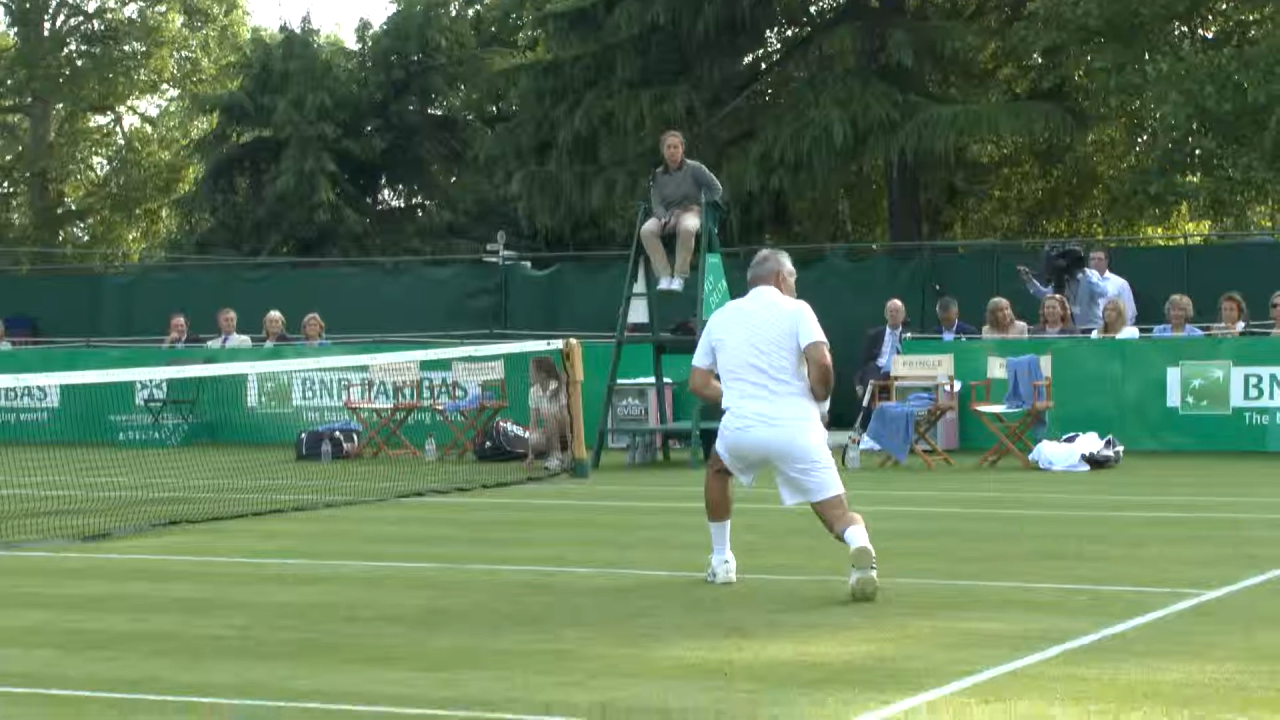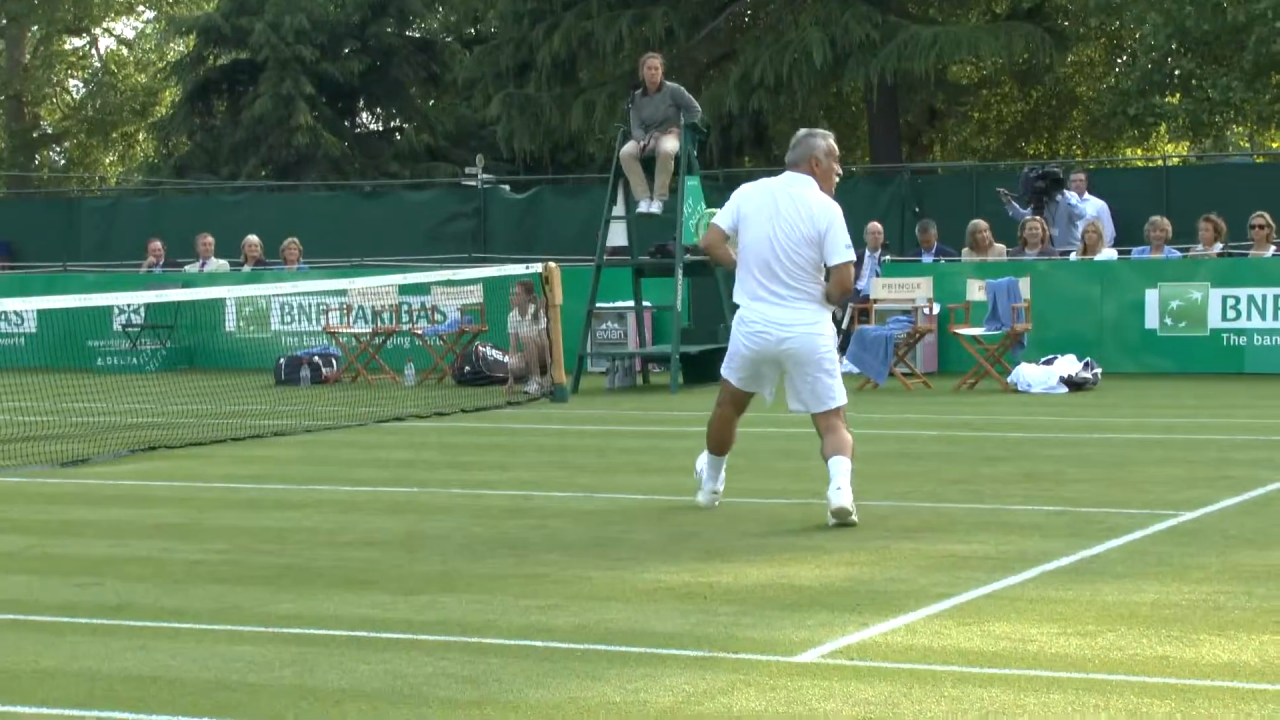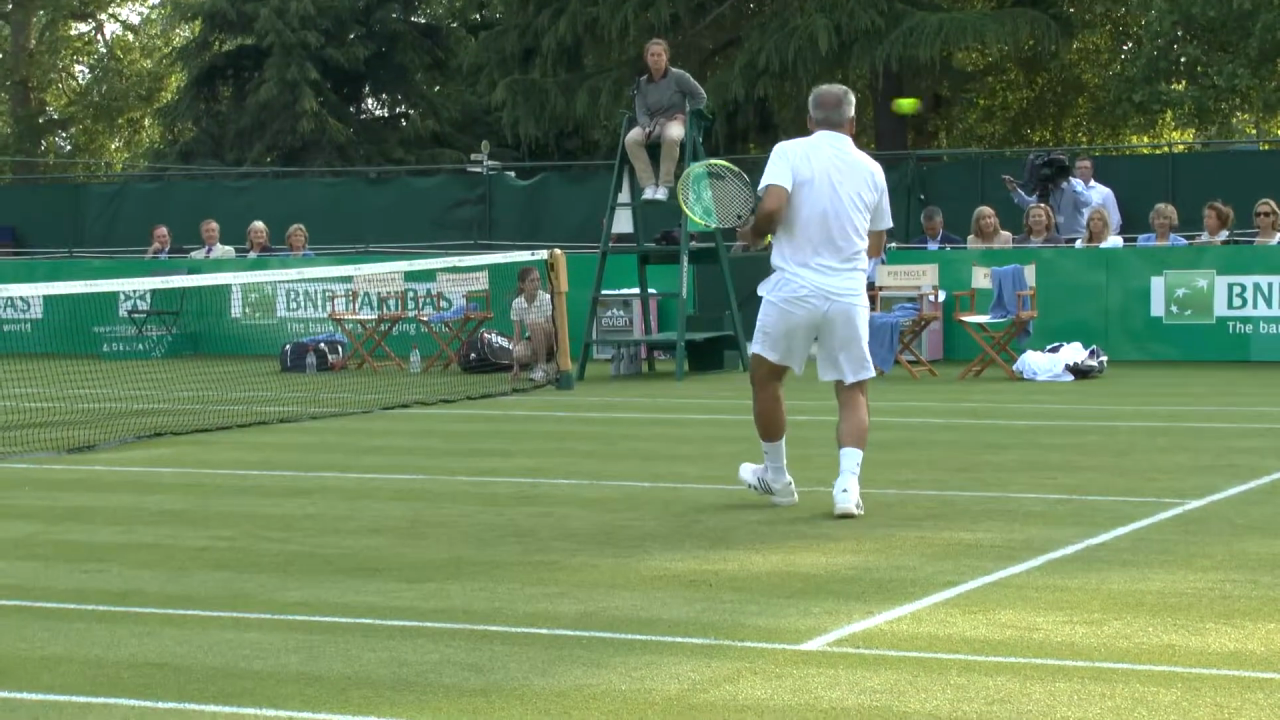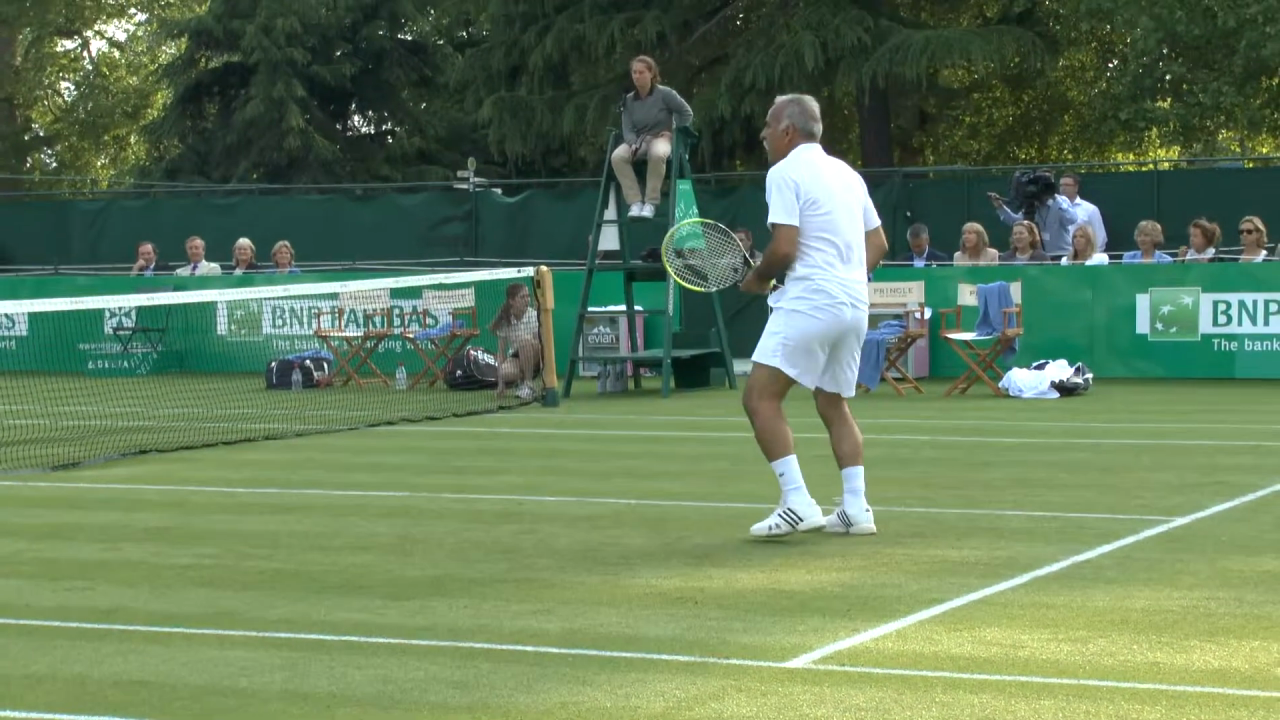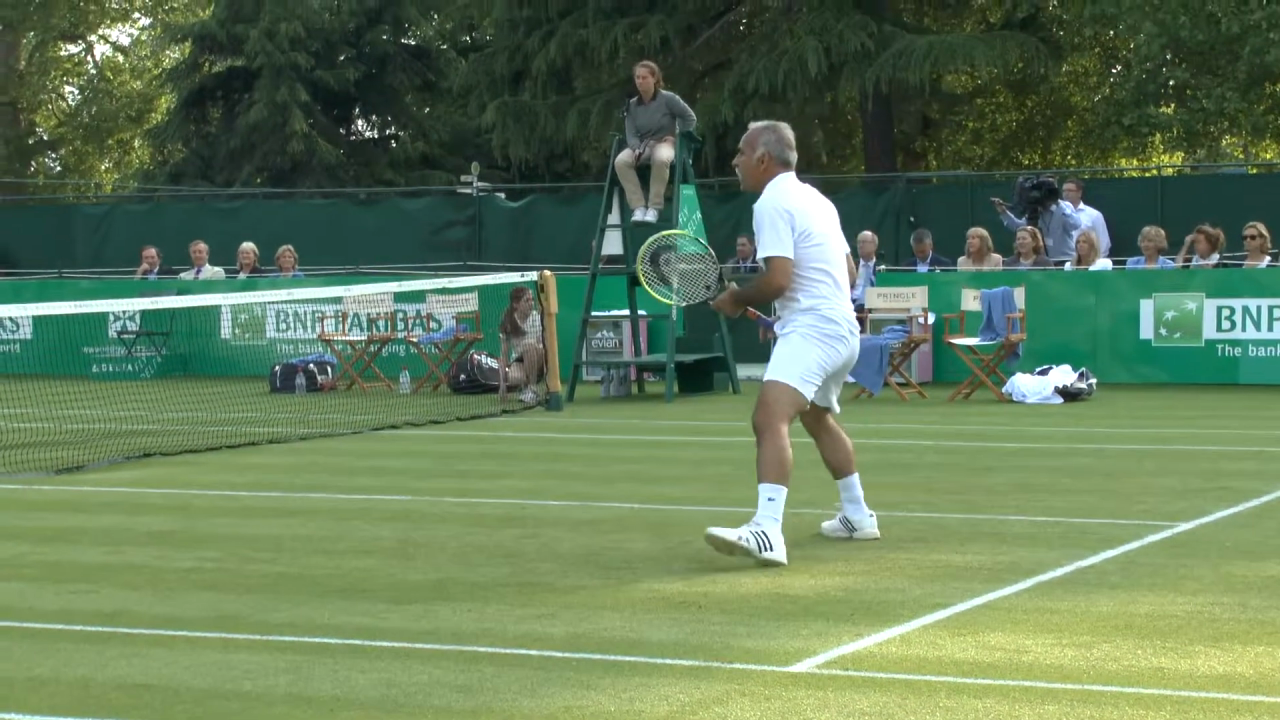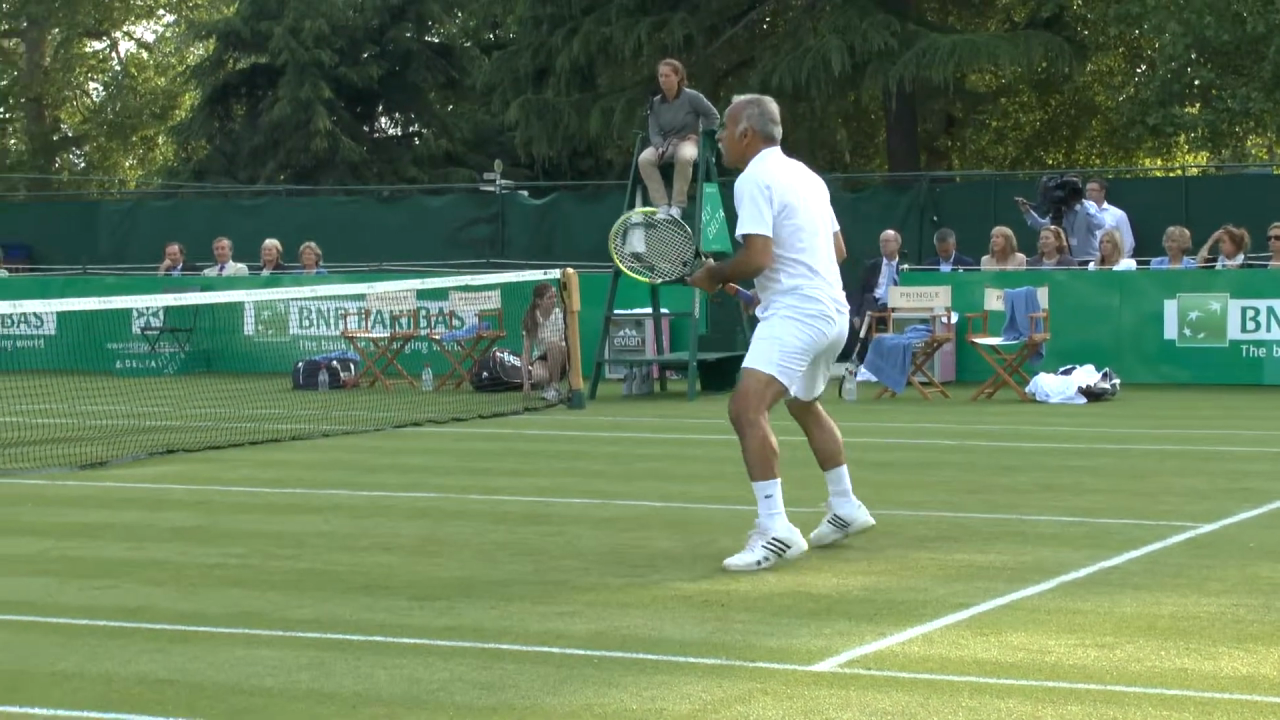
dt=0.3s
person 1, frame 1
left shoulder: (720, 318)
right shoulder: (796, 310)
left elbow: (699, 382)
right elbow: (821, 363)
right wrist: (818, 403)
left hip: (741, 428)
right hip: (796, 429)
left knee: (717, 470)
right knee: (838, 515)
left ankle: (721, 560)
right ankle: (858, 542)
person 1, frame 2
left shoulder: (748, 193)
right shoulder: (827, 209)
left elbow: (709, 243)
right elbow: (843, 284)
right wrist: (818, 303)
left hip: (754, 326)
right hip: (809, 331)
left knee: (729, 406)
right knee: (833, 424)
left ankle: (712, 482)
right ankle: (840, 489)
person 1, frame 3
left shoulder: (789, 152)
right shoulder: (871, 169)
left elbow: (772, 205)
right elbow: (875, 245)
left wrist: (754, 232)
left hip: (792, 290)
right hip: (848, 296)
left knee: (764, 380)
right knee: (853, 395)
left ankle: (776, 477)
right ankle: (847, 486)
person 1, frame 4
left shoulder: (785, 172)
right shoulder: (848, 174)
left elbow: (784, 249)
right elbow: (878, 245)
left wrist: (758, 276)
left hip: (810, 303)
right hip: (853, 306)
left knee: (758, 396)
right knee: (832, 405)
left ankle: (798, 503)
right ankle: (855, 509)
person 1, frame 5
left shoulder: (773, 203)
right shoulder: (817, 200)
left elbow: (777, 280)
right elbow: (848, 270)
left wrist: (736, 299)
left hip: (813, 331)
right hip: (843, 330)
left knee: (770, 420)
right knee: (817, 417)
left ankle: (767, 532)
right ankle: (858, 515)
person 1, frame 6
left shoulder: (754, 179)
right shoulder: (805, 175)
left elbow: (757, 257)
right elbow: (838, 248)
left wrist: (712, 275)
left hip: (796, 315)
right hip: (830, 312)
left knee: (747, 409)
right knee: (805, 406)
left ankle: (775, 529)
right ankle: (846, 508)
